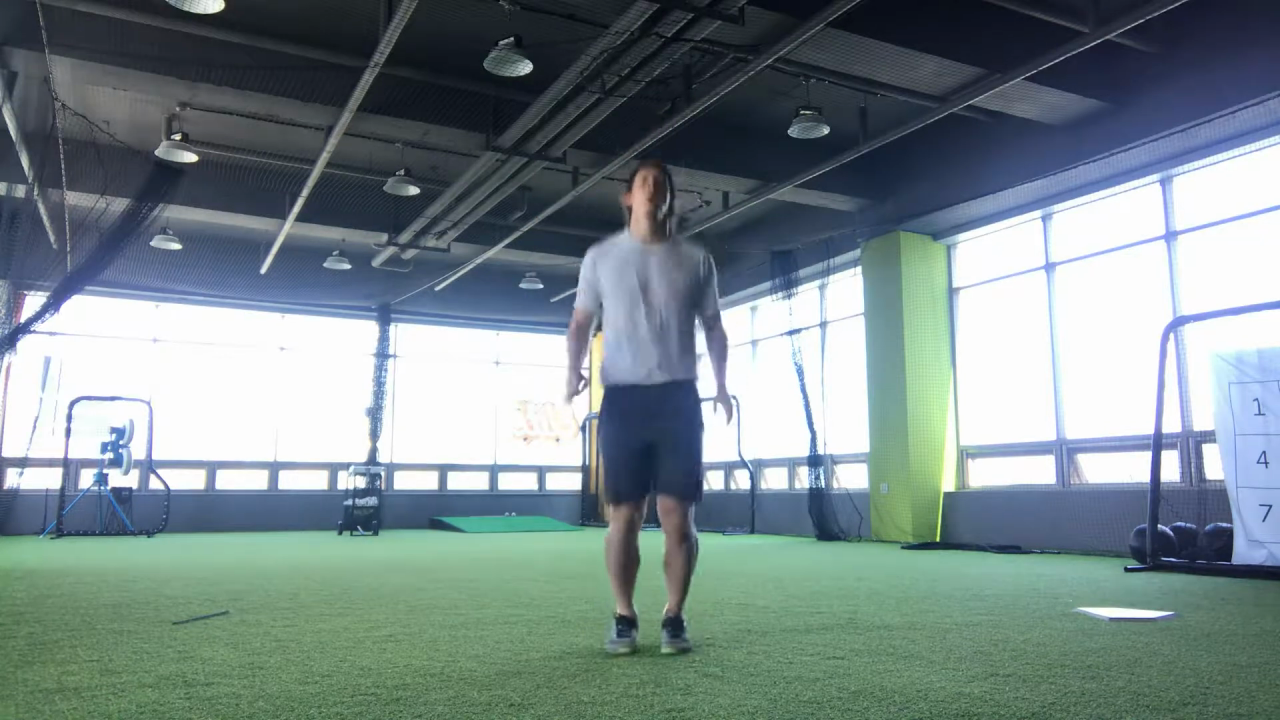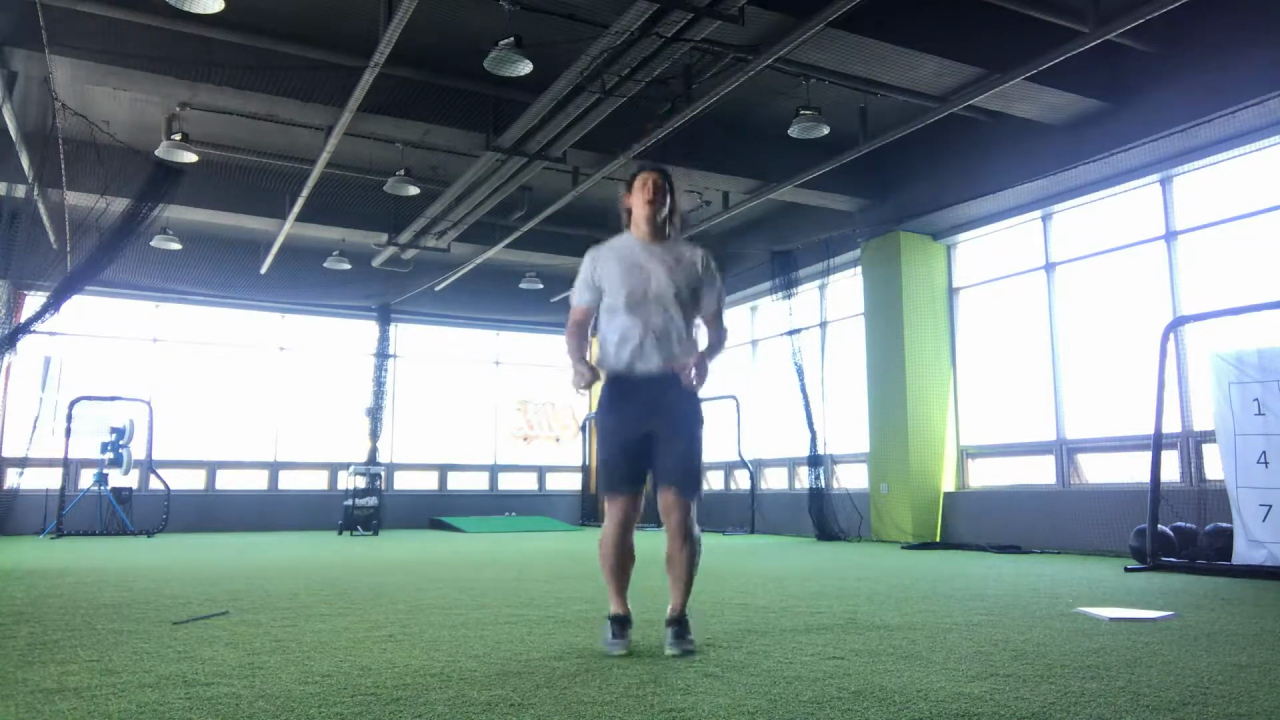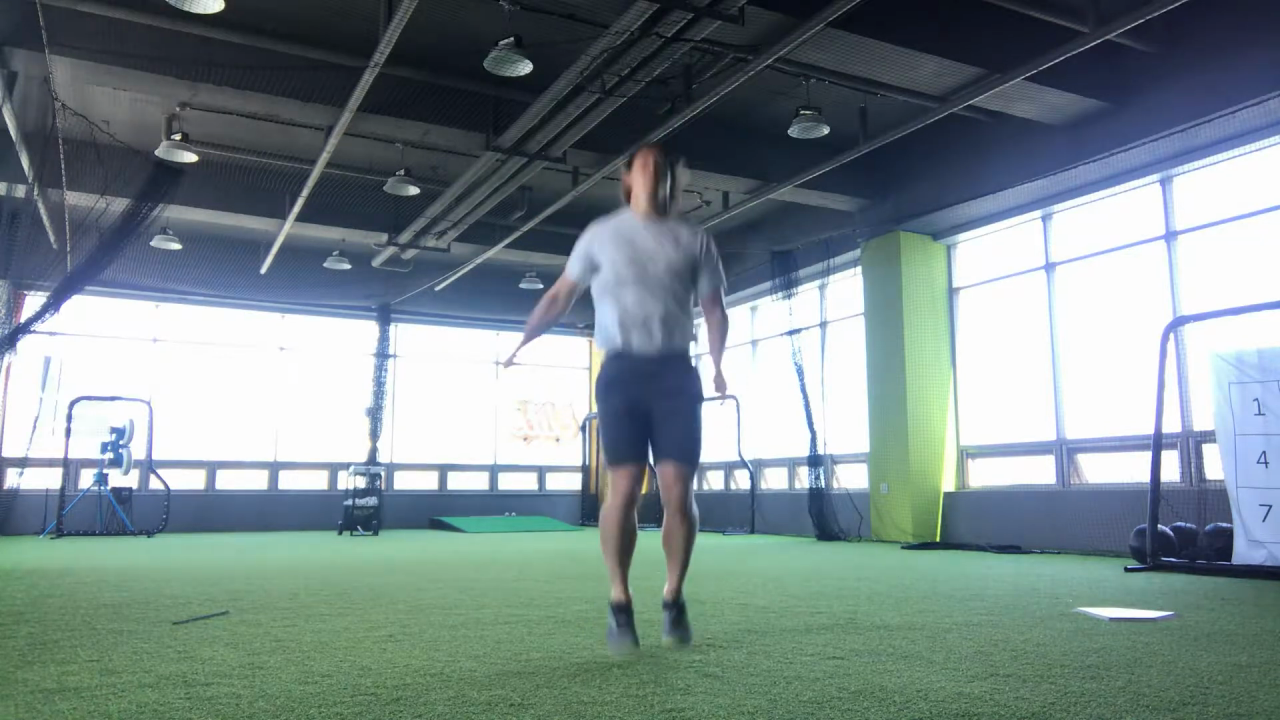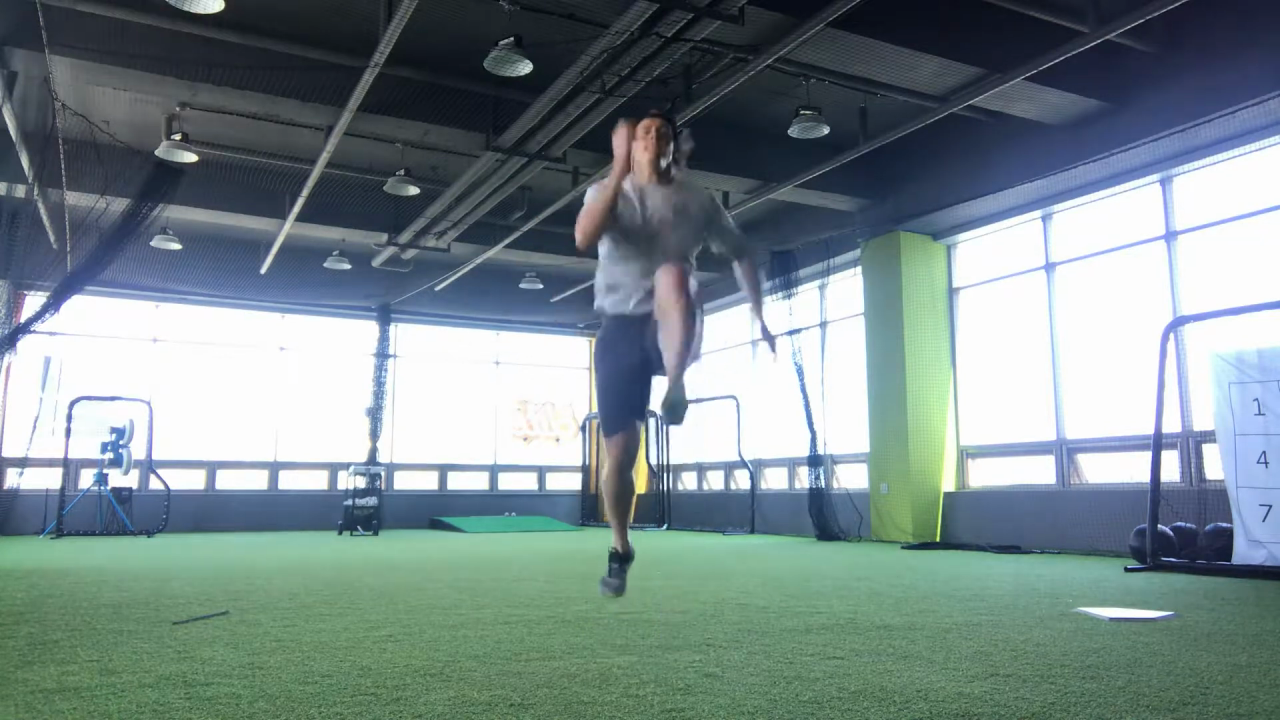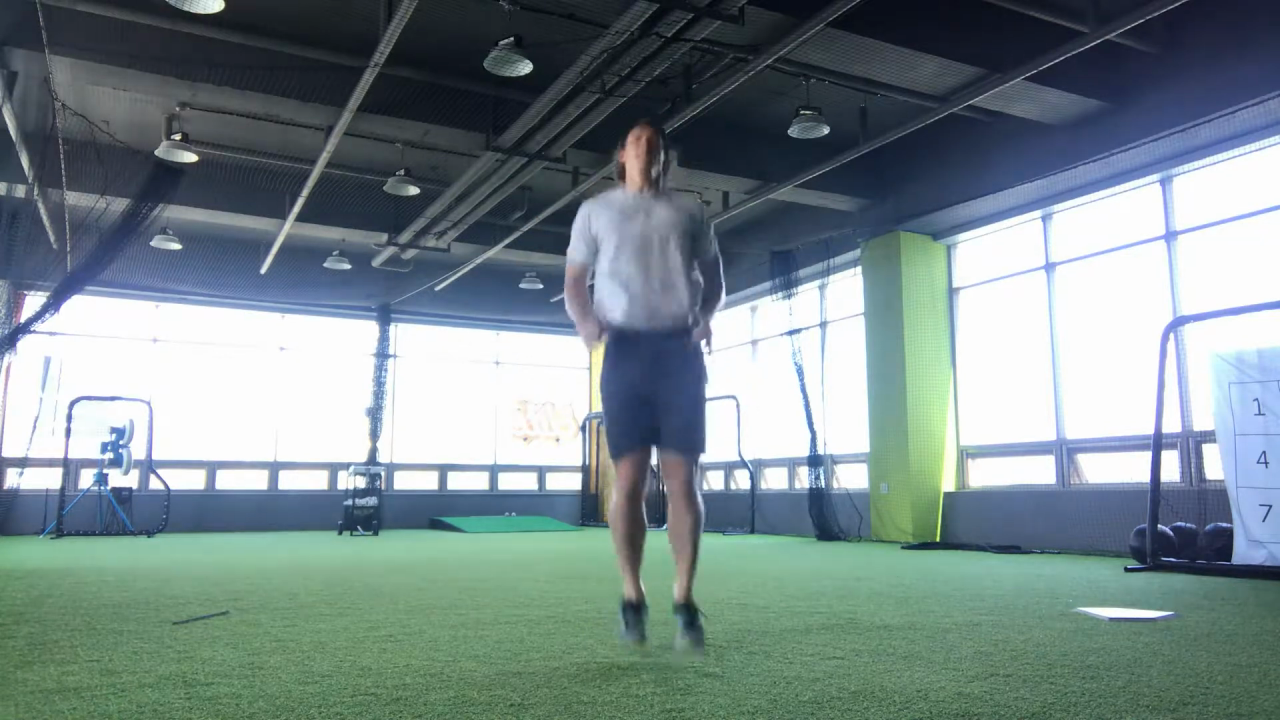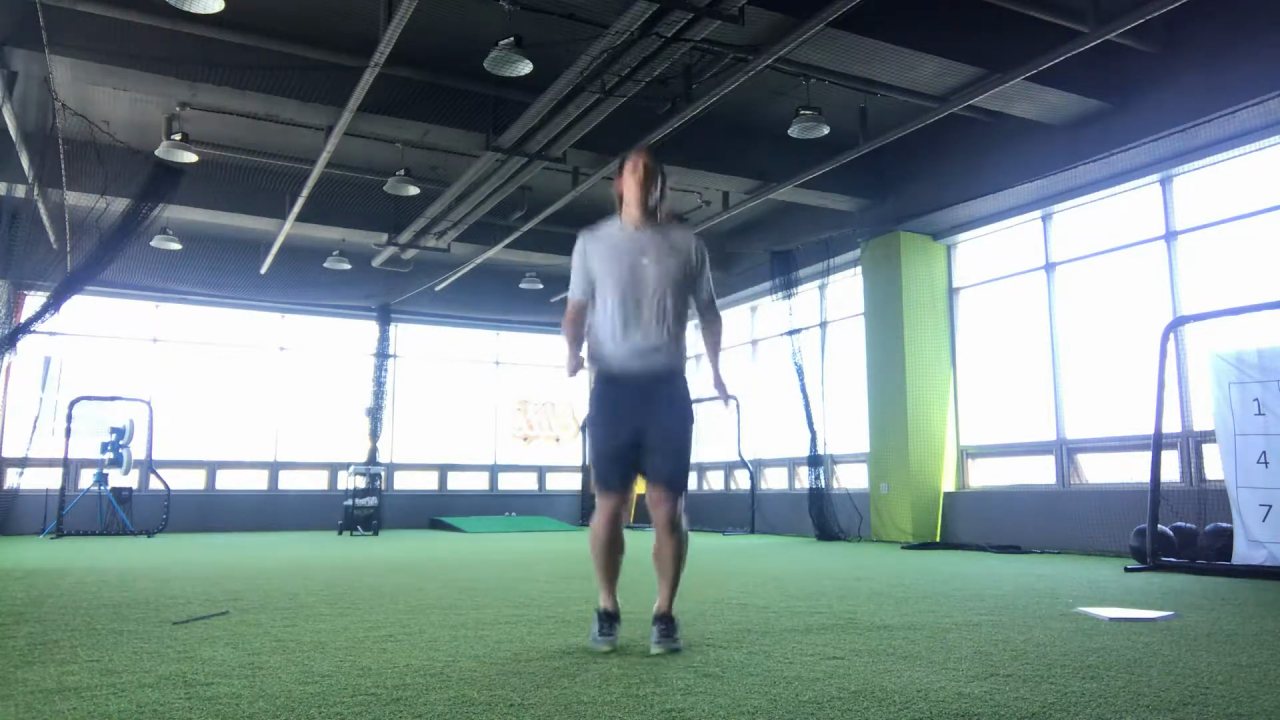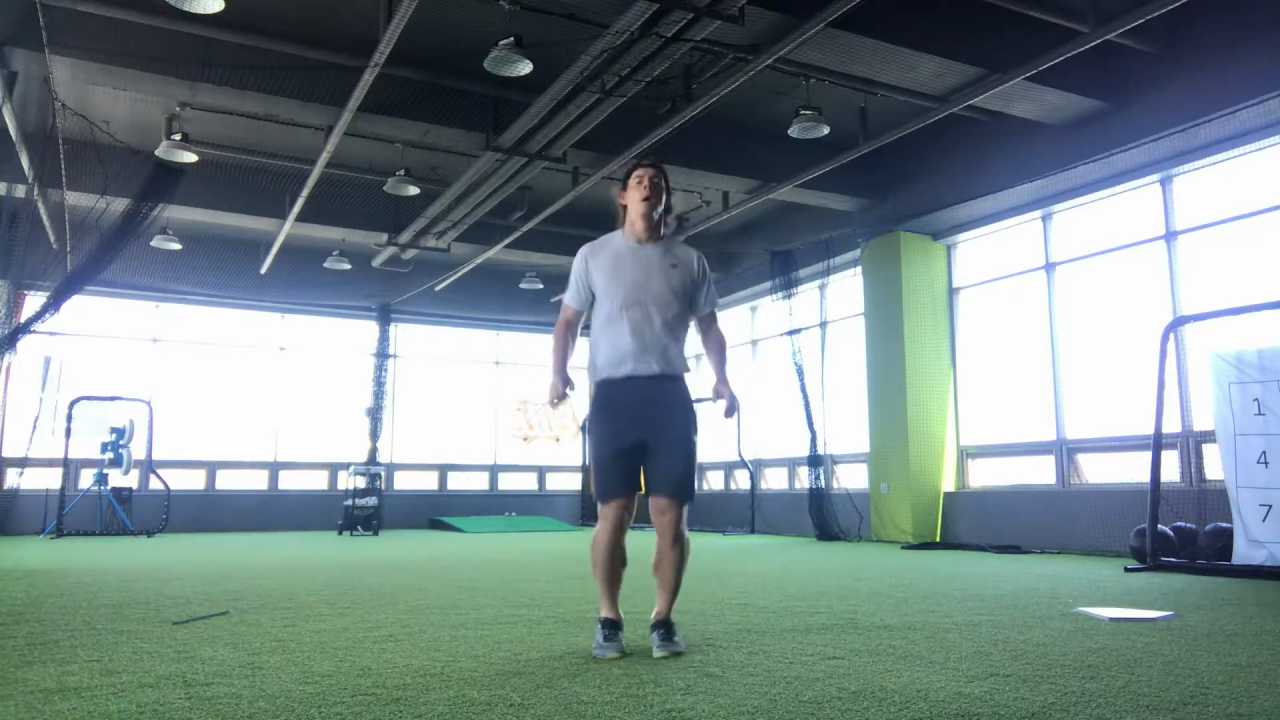
dt=0.4s
person 1, frame 1
left shoulder: (695, 259)
right shoulder: (601, 257)
left elbow: (713, 326)
right elbow: (581, 323)
left wrist: (721, 381)
right wrist: (573, 369)
left hip: (678, 398)
right hip: (623, 398)
left knee: (677, 518)
right knee: (624, 518)
left ankle: (673, 617)
right ankle: (624, 617)
person 1, frame 2
left shoulder: (694, 258)
right shoulder: (601, 257)
left elbow: (717, 326)
right elbow: (577, 323)
left wrist: (705, 357)
right wrist: (579, 363)
left hip: (675, 396)
right hip: (621, 395)
left knee: (678, 513)
right knee: (620, 515)
left ankle: (677, 617)
right ankle: (618, 615)
person 1, frame 3
left shoulder: (693, 239)
right shoulder: (599, 234)
left elbow: (713, 305)
right elbow: (562, 293)
left wrist: (718, 361)
right wrist: (524, 339)
left hip: (674, 371)
right hip: (622, 371)
left knee: (677, 490)
right knee: (624, 488)
left ankle: (674, 600)
right ankle: (620, 604)
person 1, frame 4
left shoulder: (698, 201)
right shoulder: (604, 191)
left elbow: (741, 254)
right elbow: (583, 237)
left wrist: (760, 318)
right wrist: (619, 167)
left hip: (669, 324)
right hip: (618, 329)
left knee: (673, 275)
right knee: (619, 453)
left ankle: (675, 391)
right ankle: (620, 548)
person 1, frame 5
left shoulder: (689, 212)
right shoulder: (594, 211)
left elbow: (712, 274)
right elbow: (574, 282)
left wrist: (706, 316)
right wrist: (585, 320)
left hip: (679, 351)
right hip: (625, 352)
left knee: (681, 480)
right knee: (628, 481)
left ankle: (684, 600)
right ankle: (632, 597)
person 1, frame 6
left shoulder: (686, 244)
right shoulder: (592, 242)
left elbow: (707, 311)
right elbow: (576, 313)
left wrist: (716, 369)
right wrist: (573, 349)
left hip: (667, 388)
right hip: (613, 386)
left knee: (666, 509)
right knee: (610, 508)
left ankle: (664, 615)
right ankle: (607, 610)
person 1, frame 7
left shoulder: (689, 260)
right shoulder: (593, 255)
left elbow: (708, 324)
right elbow: (568, 321)
left wrist: (721, 377)
right wrist: (558, 372)
left hip: (669, 397)
right hip: (614, 395)
left knee: (670, 518)
right knee: (613, 517)
left ankle: (662, 620)
right ankle: (609, 618)
